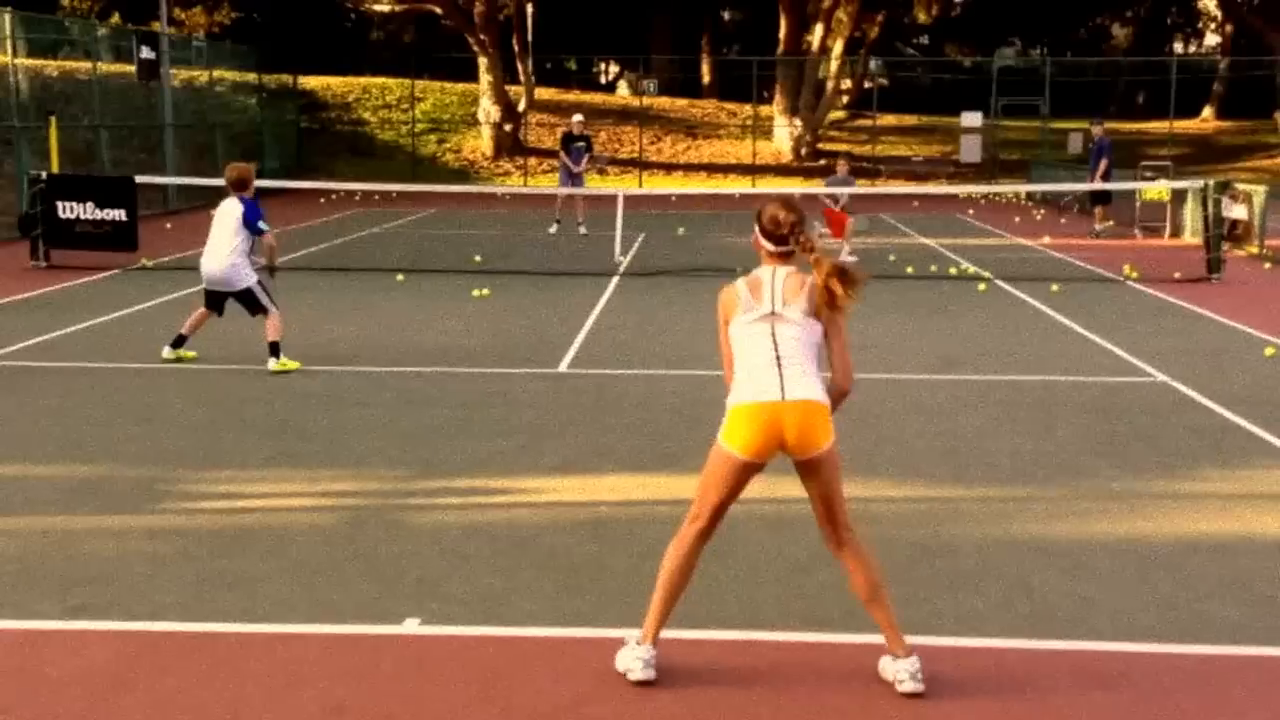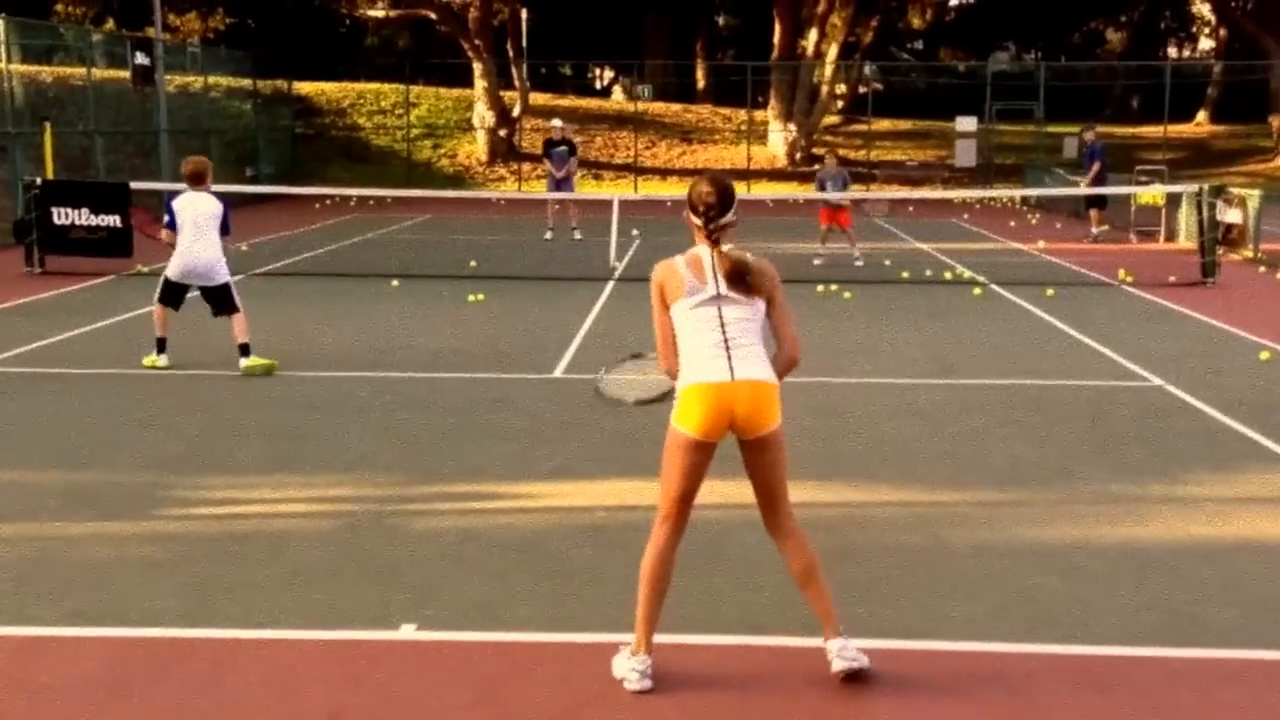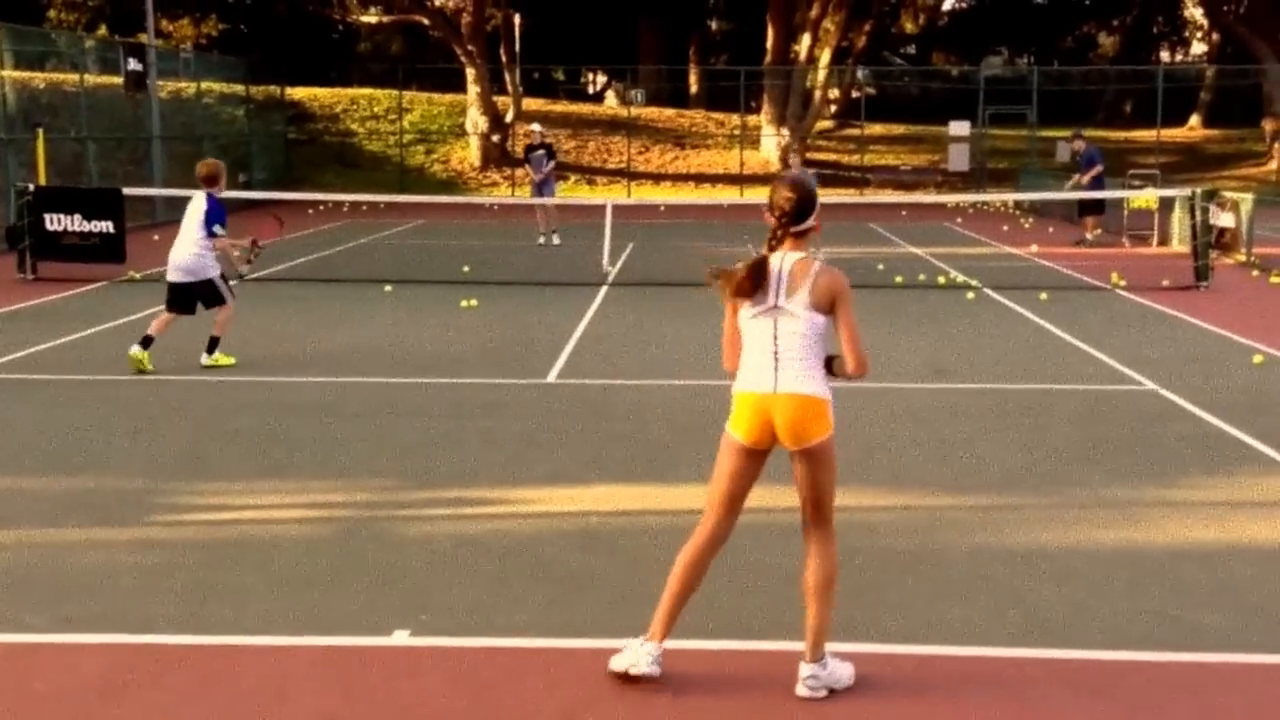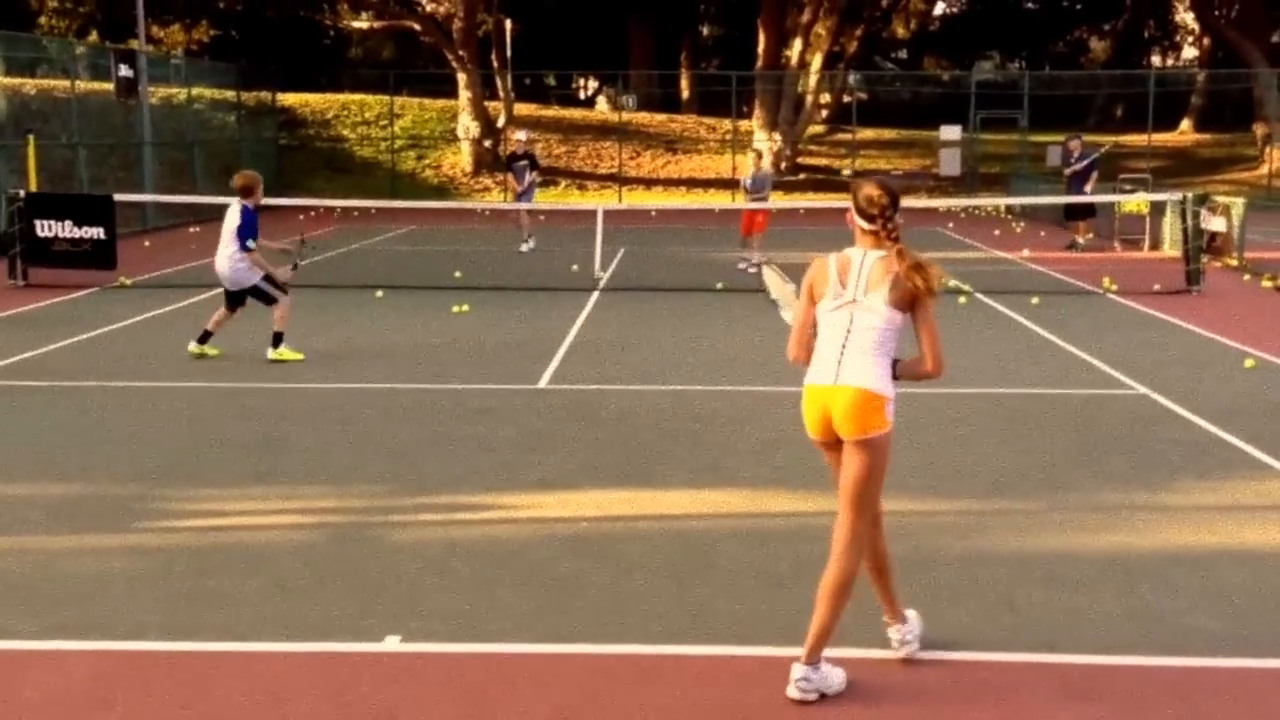
dt=0.4s
person 1, frame 1
left shoulder: (730, 295)
right shoulder: (822, 290)
right elbow: (843, 381)
left hip: (749, 416)
right hip: (809, 412)
left knee: (695, 529)
right knee: (842, 539)
left ankle: (644, 647)
right ankle: (901, 656)
person 1, frame 2
left shoulder: (666, 273)
right shoulder: (761, 271)
left elbow: (669, 363)
right elbow: (791, 354)
left hip: (700, 396)
right hip: (759, 394)
left knee: (667, 526)
right knee: (782, 524)
left ankle: (639, 657)
right ankle: (836, 642)
person 1, frame 3
left shoulder: (739, 275)
right shoulder: (830, 280)
right elbow: (856, 366)
left hip: (750, 405)
right hip: (807, 407)
left knee: (712, 529)
right knee: (819, 534)
left ankle: (650, 647)
right ankle: (815, 663)
person 1, frame 4
left shoulder: (820, 270)
right shoulder: (908, 279)
left elbow: (796, 352)
right elbow: (932, 365)
left hip: (817, 397)
right hip: (867, 402)
left knee: (866, 514)
right knee: (849, 534)
left ankle: (898, 624)
right ankle: (808, 666)
person 2, frame 1
left shoulder: (223, 206)
right shoulder: (249, 206)
right elbow: (268, 241)
right wrist: (271, 261)
left hip: (209, 267)
right hip: (234, 271)
left knee: (208, 309)
right knee: (271, 313)
left ankle: (173, 348)
right ankle: (275, 359)
person 2, frame 2
left shoulder: (175, 203)
right shoulder: (217, 204)
left elbow: (168, 237)
right elbow: (222, 236)
left hip: (182, 263)
right hip: (213, 265)
left knee: (161, 305)
right knee: (236, 313)
left ankle: (160, 355)
right ankle: (246, 357)
person 2, frame 3
left shoulder: (196, 200)
right shoulder: (215, 205)
right elbow: (219, 244)
left wrist: (239, 243)
right wrist: (237, 263)
left hip: (177, 261)
right hip: (200, 262)
left knee: (171, 312)
right knee: (226, 305)
left ankle: (141, 348)
right ankle: (210, 354)
person 2, frame 4
left shoulder: (235, 208)
right shoulder: (248, 217)
right elbow: (251, 255)
left wrist: (277, 246)
right wrist: (276, 272)
left hip: (225, 267)
right hip: (240, 270)
left knee: (231, 308)
right knee: (282, 300)
left ankle: (199, 344)
right ankle: (276, 348)
